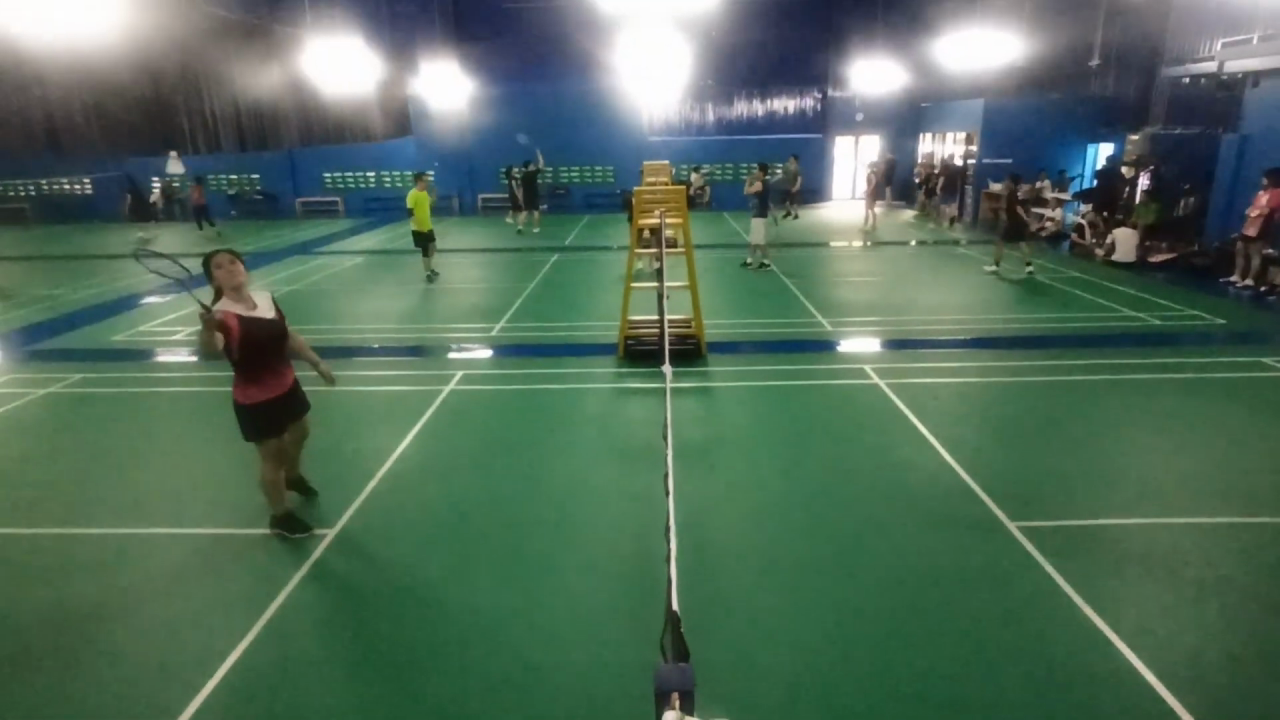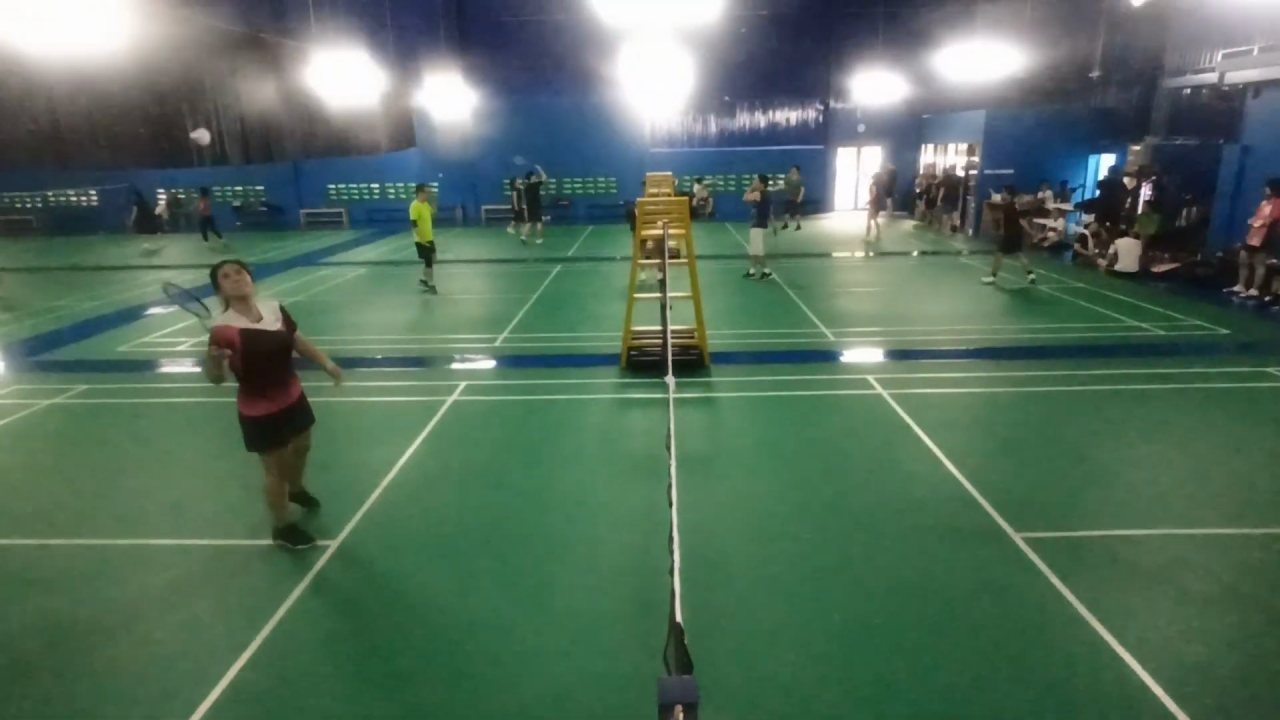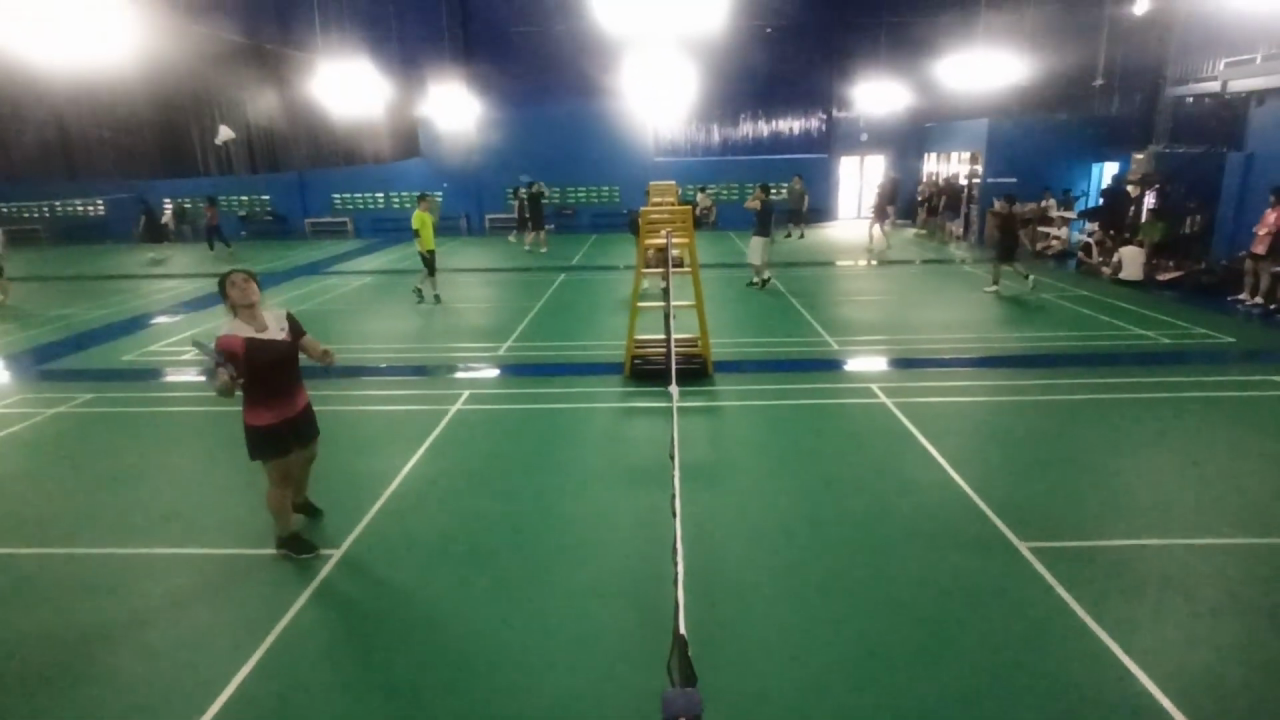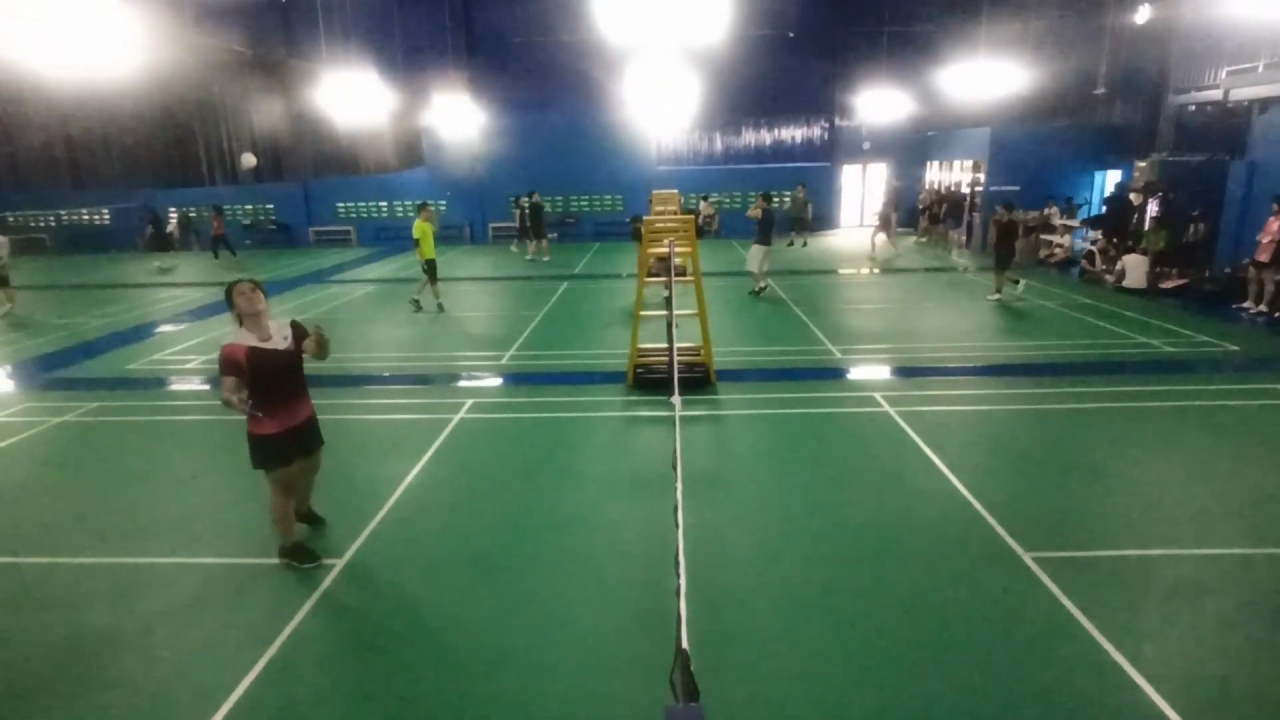
dt=0.1s
person 1, frame 1
left shoulder: (267, 299)
right shoulder: (222, 316)
left elbow: (289, 338)
right elbow: (212, 349)
left wrist: (318, 364)
right wrist: (207, 329)
left hip: (286, 386)
right hip: (255, 400)
left knee: (299, 434)
right knee: (273, 456)
left ankle: (292, 475)
right ankle: (280, 517)
person 1, frame 2
left shoulder: (276, 310)
right shoulder: (223, 330)
left elbow: (302, 345)
right elbow: (216, 376)
left wrist: (326, 364)
right wrist: (214, 363)
left hip: (292, 399)
right hip: (258, 412)
left knee: (301, 448)
right knee: (276, 469)
left ankle: (295, 489)
right ankle: (283, 528)
person 1, frame 3
left shoulder: (283, 318)
right shoulder: (228, 339)
left elbow: (312, 348)
right elbow: (223, 389)
left wrist: (324, 355)
right wrist: (226, 383)
left hip: (299, 408)
right hip: (264, 422)
left knee: (306, 458)
right knee: (280, 478)
left ankle: (299, 500)
right ankle: (286, 537)
person 1, frame 4
left shoulder: (290, 328)
right shoulder: (232, 349)
left elbow: (318, 352)
right elbow: (228, 392)
left wrist: (321, 342)
right wrist: (235, 399)
left hip: (303, 418)
right hip: (268, 430)
left knee: (310, 468)
right knee: (283, 487)
left ankle: (302, 509)
right ankle: (289, 546)
